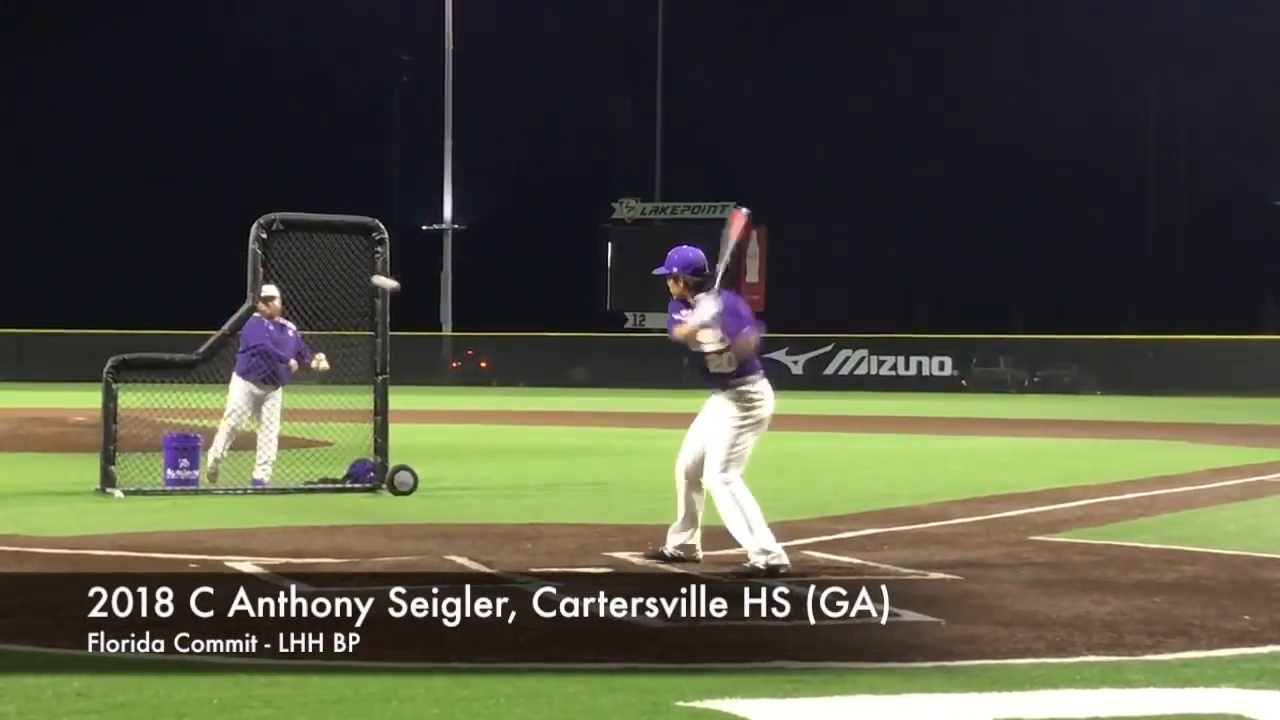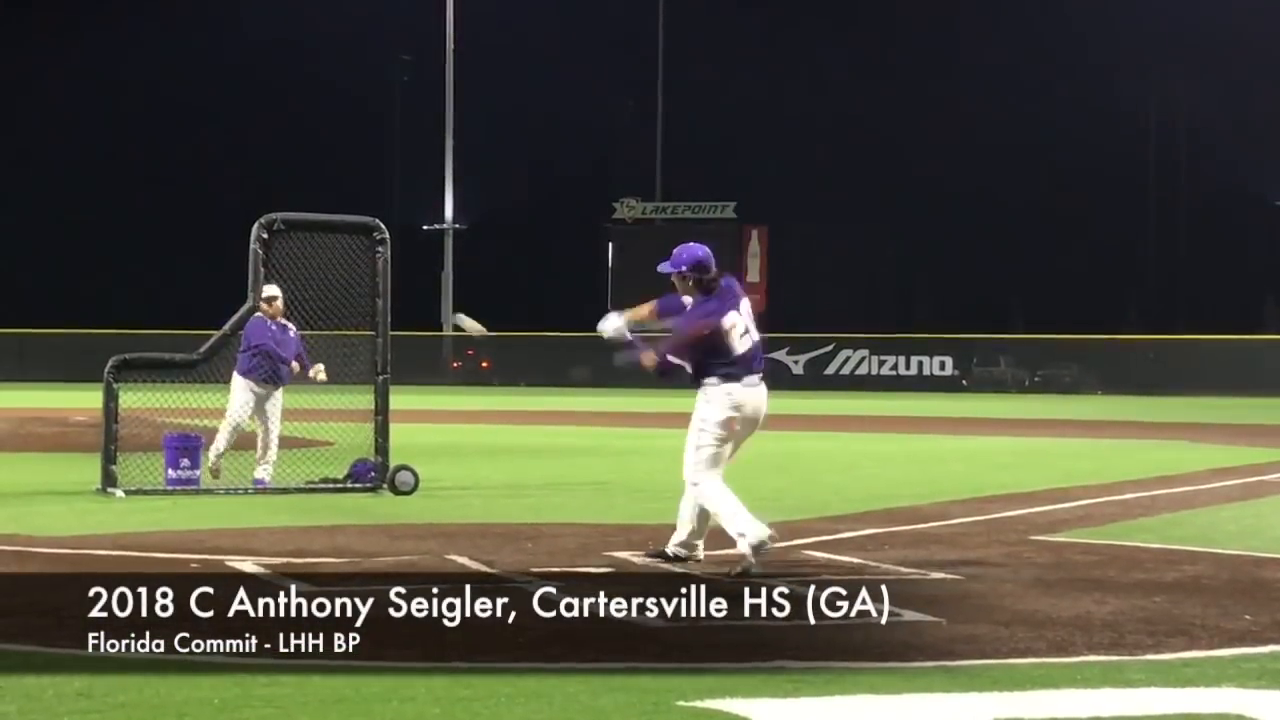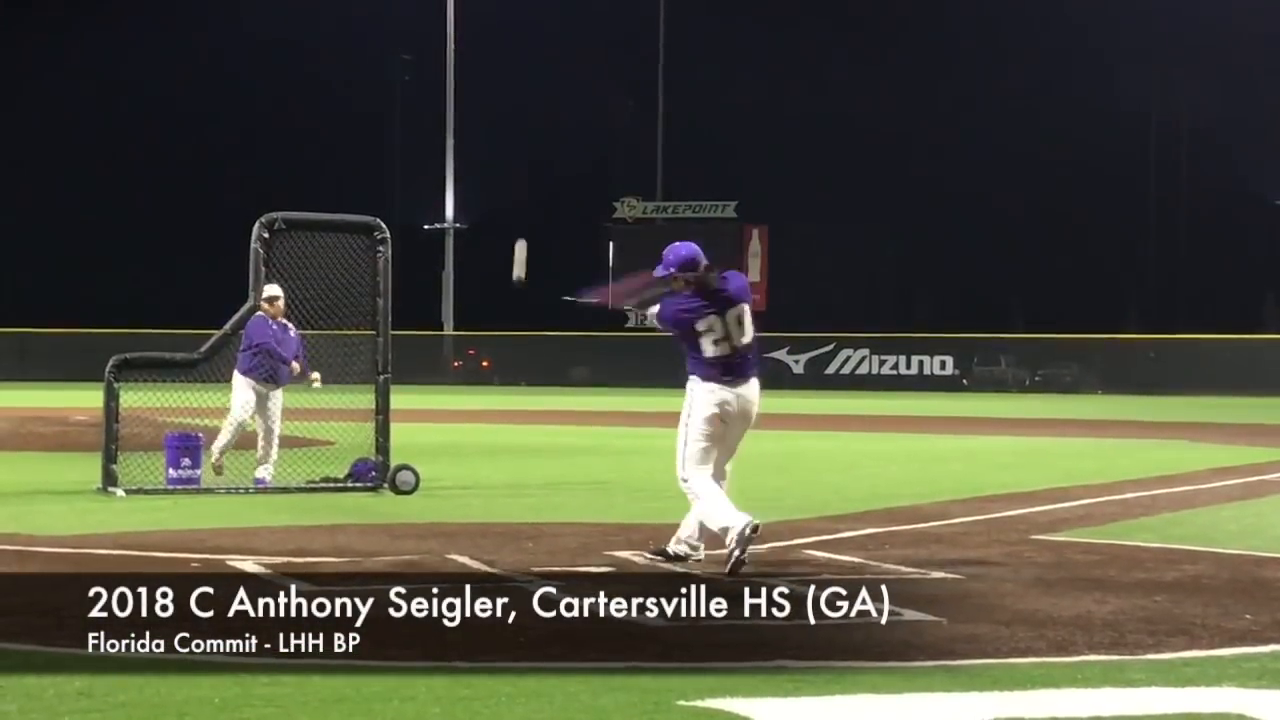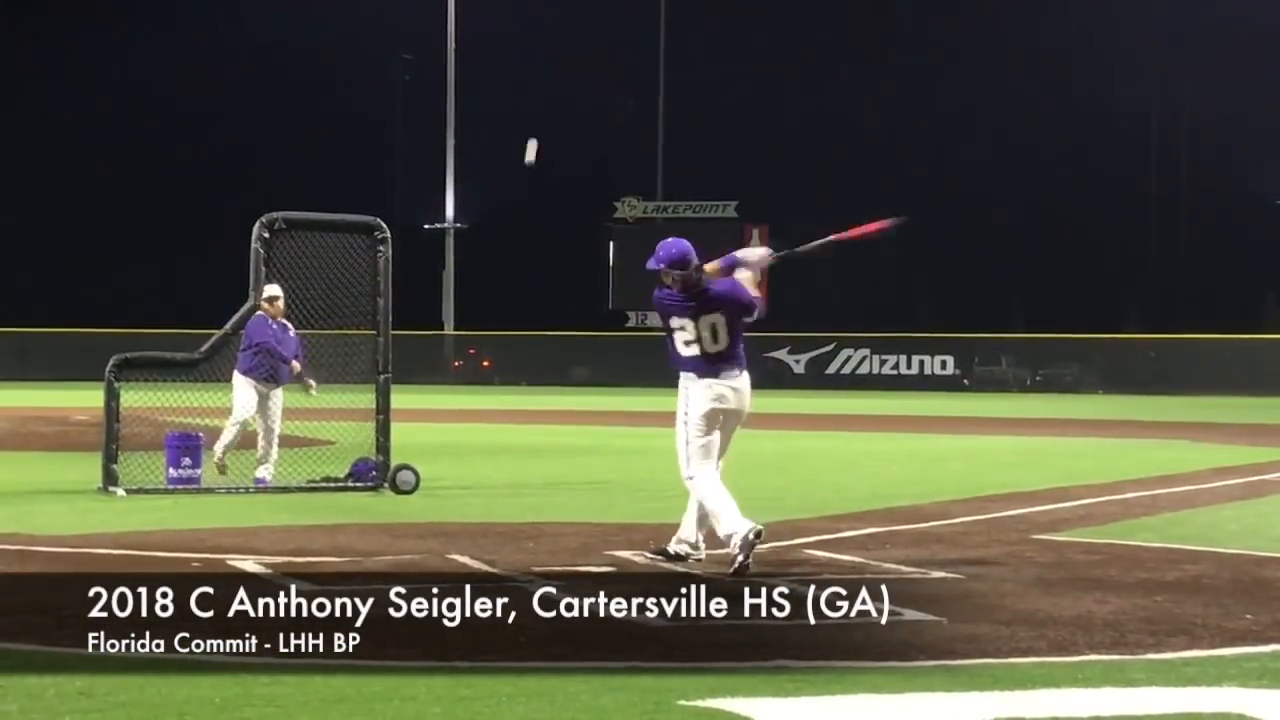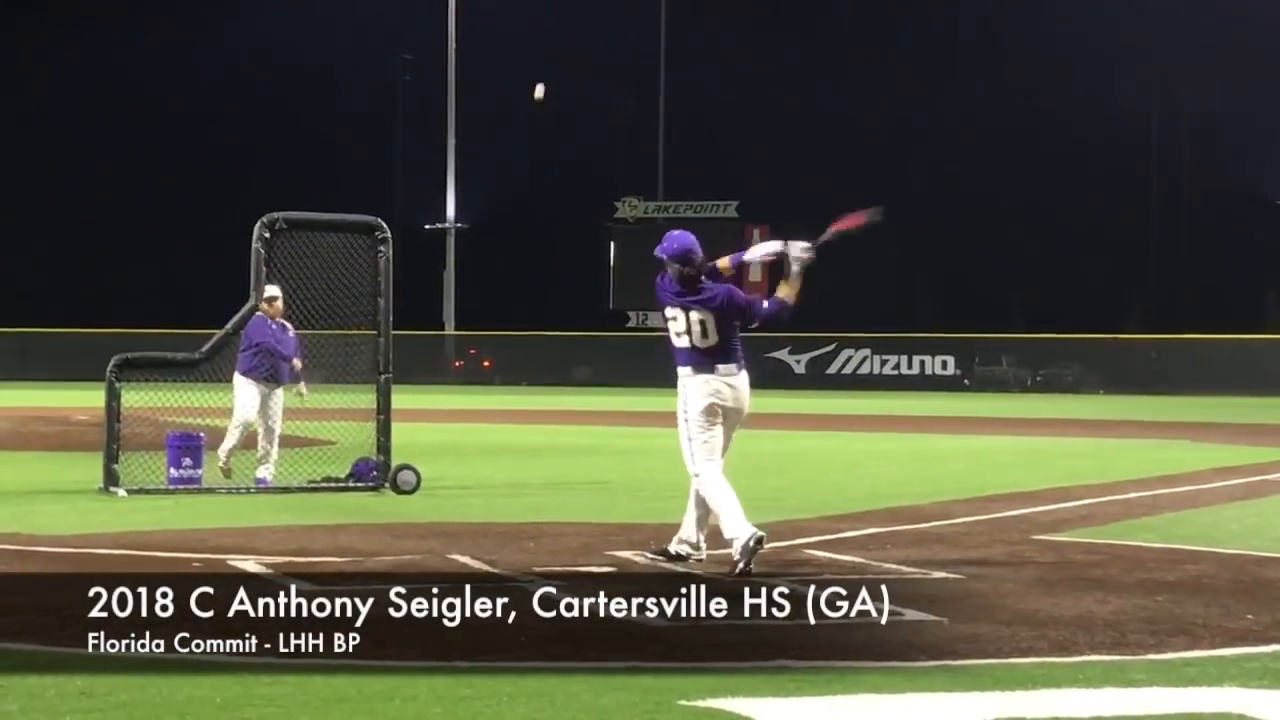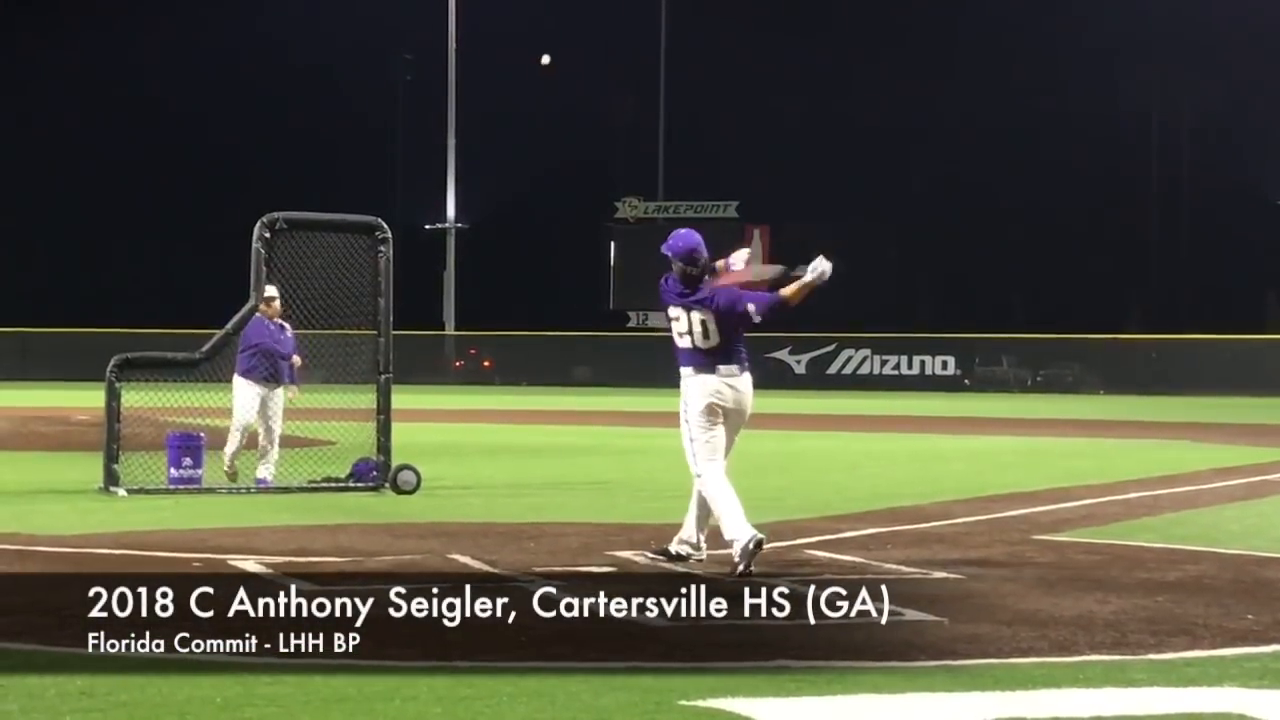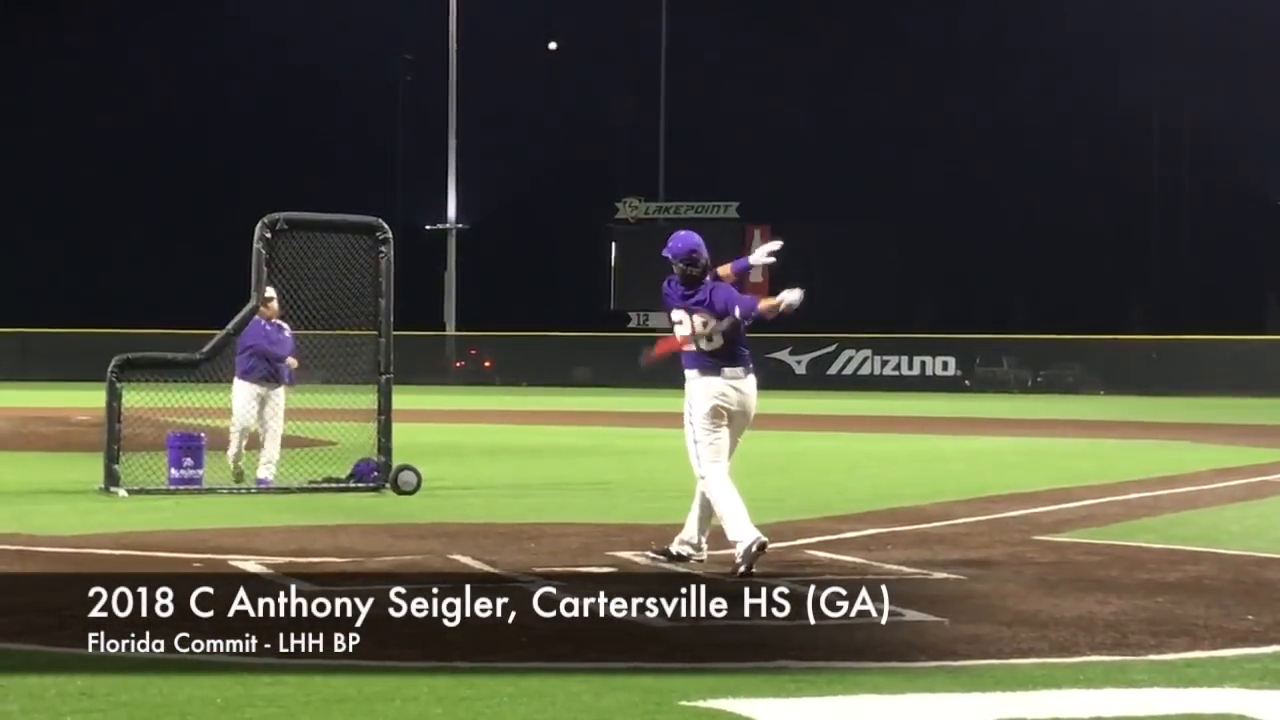
dt=0.1s
person 1, frame 1
left shoulder: (727, 302)
right shoulder: (678, 308)
left elbow: (748, 346)
right elbow: (680, 335)
left wrist: (717, 322)
right wrist: (699, 321)
left hip: (746, 397)
right hip: (721, 397)
left knee: (719, 475)
right knee: (688, 468)
left ankle: (768, 556)
right ankle: (681, 544)
person 1, frame 2
left shoulder: (706, 311)
right shoulder: (728, 286)
left elbow: (672, 354)
right elbow: (666, 304)
right wrist: (624, 319)
left hip: (724, 393)
right hip: (753, 393)
left knee: (701, 477)
right knee: (705, 470)
left ankle: (753, 536)
right ankle: (684, 542)
person 1, frame 3
left shoulder: (679, 308)
right shoulder: (736, 284)
left elbow: (660, 315)
left wrist: (658, 310)
left hip: (709, 393)
right hip: (746, 392)
left knee: (693, 475)
right knee: (713, 472)
left ankle: (736, 527)
right ankle: (687, 543)
person 1, frame 4
left shoulder: (661, 299)
right shoulder: (726, 292)
left elbow: (689, 282)
right elbow: (754, 307)
left wrist: (736, 259)
right wrist: (744, 268)
left hip: (698, 389)
right hip: (738, 385)
left knee: (698, 472)
right knee: (707, 468)
left ankle: (737, 531)
right ankle: (686, 541)
person 1, frame 5
left shoulder: (665, 287)
right shoulder: (722, 295)
left elbow: (705, 275)
right elbow: (776, 309)
left wrist: (746, 257)
right wrist: (797, 268)
left hip: (698, 385)
right hip: (735, 382)
left knee: (704, 470)
right knee: (707, 467)
left ankle: (743, 536)
right ankle: (688, 542)
person 1, frame 6
left shoulder: (668, 287)
right shoulder: (720, 297)
right elbow: (765, 304)
left wrist: (728, 263)
right wrist: (811, 278)
left hip: (699, 385)
right hip: (739, 383)
left knee: (708, 471)
right knee: (713, 466)
left ankle: (744, 539)
right ankle: (689, 543)
person 1, frame 7
left shoulder: (671, 290)
right shoulder: (718, 296)
right elbow: (751, 306)
left wrist: (748, 261)
right wrist: (782, 300)
left hip: (703, 387)
right hip: (742, 385)
left knee: (711, 472)
right knee: (714, 468)
left ankle: (745, 538)
right ankle: (689, 542)
person 2, frame 1
left shoulder: (290, 329)
right shoulder: (254, 323)
left elbow: (302, 352)
right elbow: (263, 347)
left wrist: (314, 361)
right wrist: (287, 361)
left hip: (273, 389)
right hip: (246, 384)
left knee: (269, 433)
right knee: (231, 424)
left ankle: (261, 476)
right ankle: (214, 462)
person 2, frame 2
left shoulder: (290, 329)
right shoulder: (257, 322)
left elbow: (300, 354)
right elbow: (266, 347)
left wrist: (312, 369)
right wrist: (288, 362)
left hip: (274, 388)
right hip: (247, 382)
left knee: (270, 431)
right knee: (235, 420)
left ankle: (263, 476)
right ankle: (215, 458)
person 2, frame 3
left shoulder: (290, 329)
right shoulder: (258, 321)
left elbow: (297, 355)
right elbow: (266, 346)
right wrist: (288, 362)
left hip: (274, 388)
right hip: (247, 381)
left knee: (270, 431)
right knee: (239, 418)
left ankle: (263, 475)
right ankle: (217, 454)
person 2, frame 4
left shoulder: (289, 328)
right shoulder: (258, 321)
left elbow: (297, 355)
right elbow: (267, 345)
left wrist: (305, 378)
right wrist: (289, 361)
left hip: (275, 386)
right hip: (248, 380)
left knee: (271, 430)
right knee: (242, 417)
left ankle: (264, 474)
right ankle: (220, 454)
person 2, frame 5
left shoulder: (288, 328)
right shoulder: (257, 322)
left elbow: (295, 356)
right elbow: (267, 345)
left wrist: (298, 381)
right wrist: (290, 360)
left hip: (275, 387)
right hip: (249, 381)
left knee: (271, 431)
right knee: (244, 419)
left ankle: (264, 475)
right ankle: (224, 456)
person 2, frame 6
left shoulder: (286, 328)
right shoulder: (255, 322)
left elbow: (291, 356)
right elbow: (265, 345)
left wrist: (292, 383)
right wrist: (289, 357)
left hip: (275, 387)
right hip: (248, 383)
left knee: (271, 430)
right knee: (243, 421)
left ankle: (265, 475)
right ankle: (230, 462)
person 2, frame 7
left shoulder: (284, 328)
right shoulder: (252, 324)
left elbow: (289, 356)
right elbow: (259, 347)
left wrist: (289, 381)
right wrist: (285, 359)
left hip: (275, 388)
right hip: (248, 384)
left knee: (273, 431)
right knee: (242, 424)
left ankle: (265, 475)
right ankle: (235, 463)
